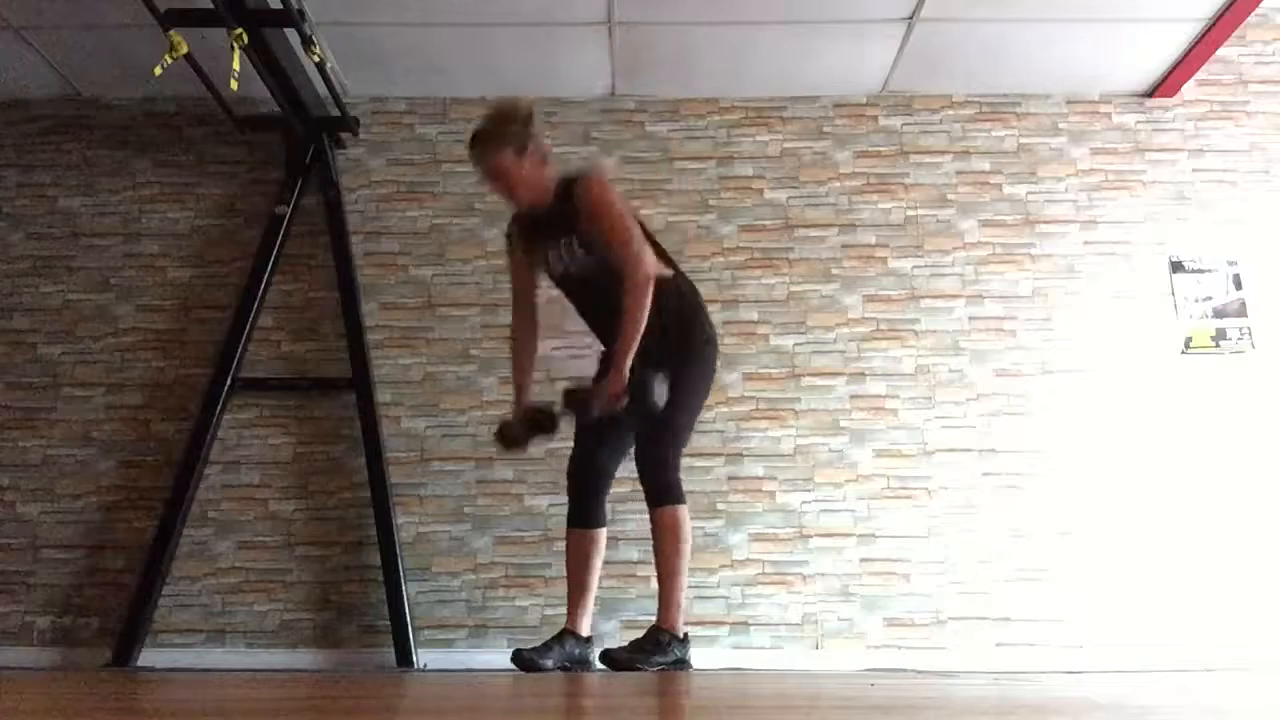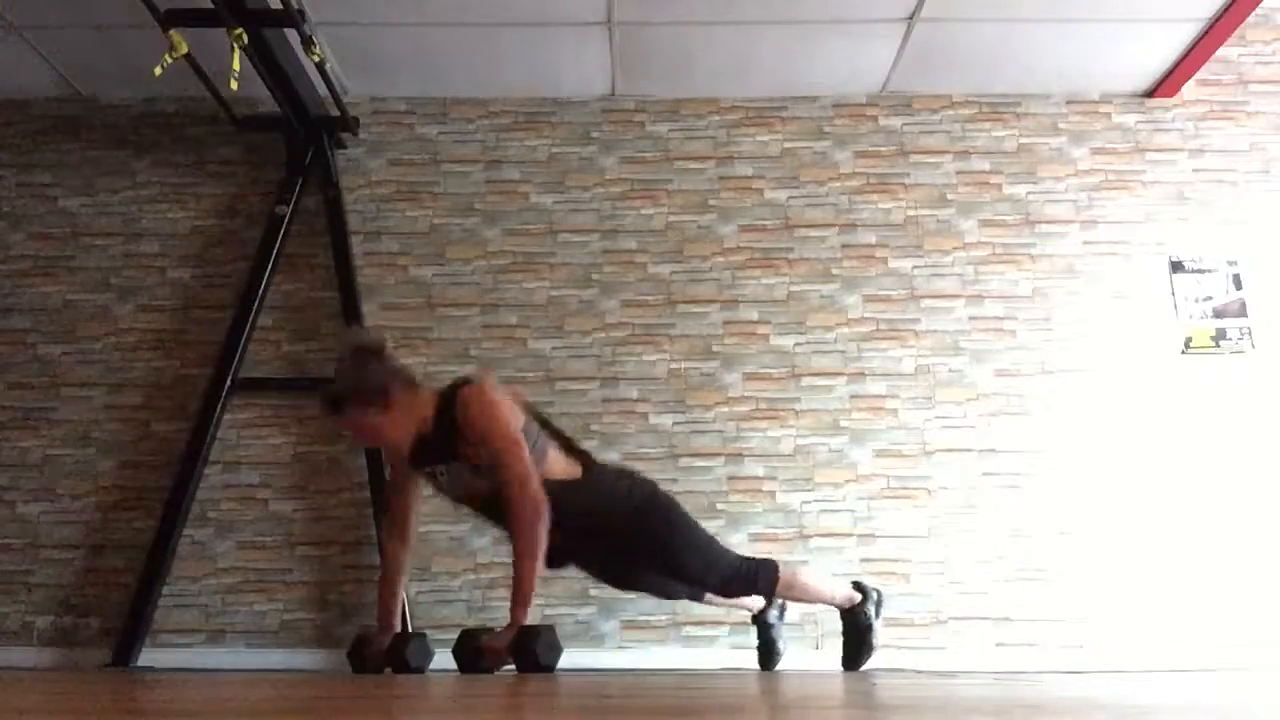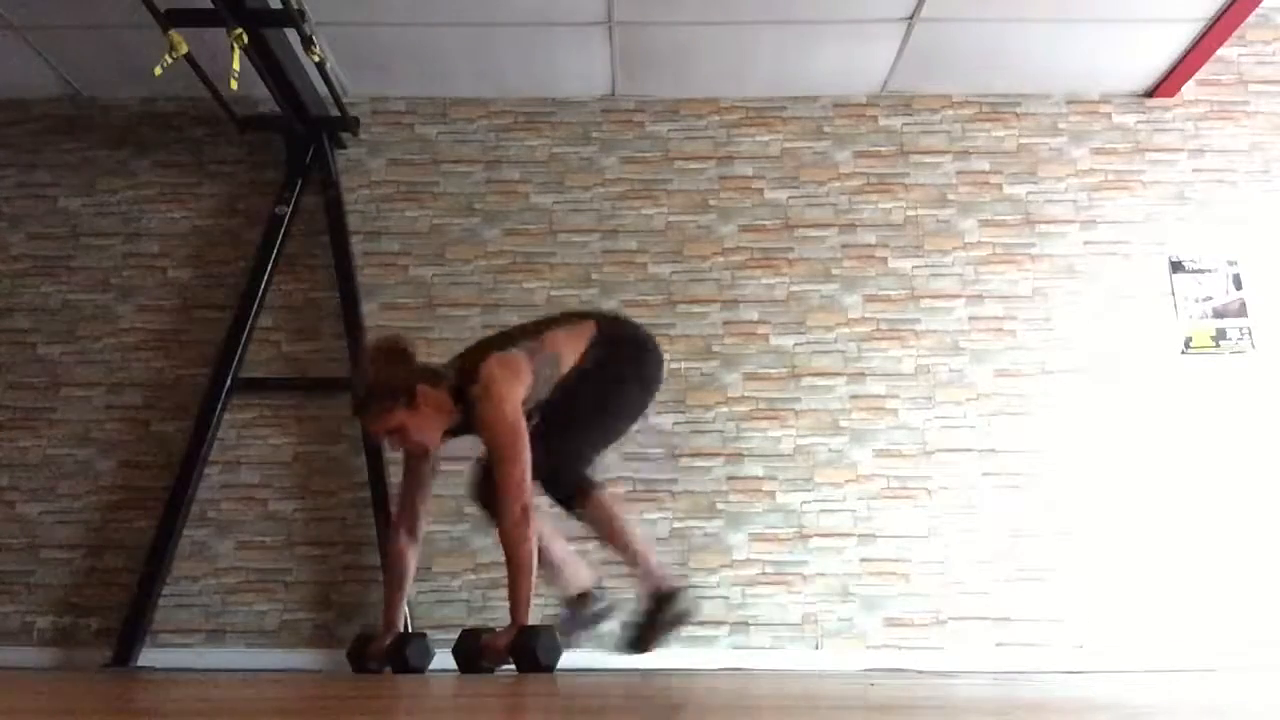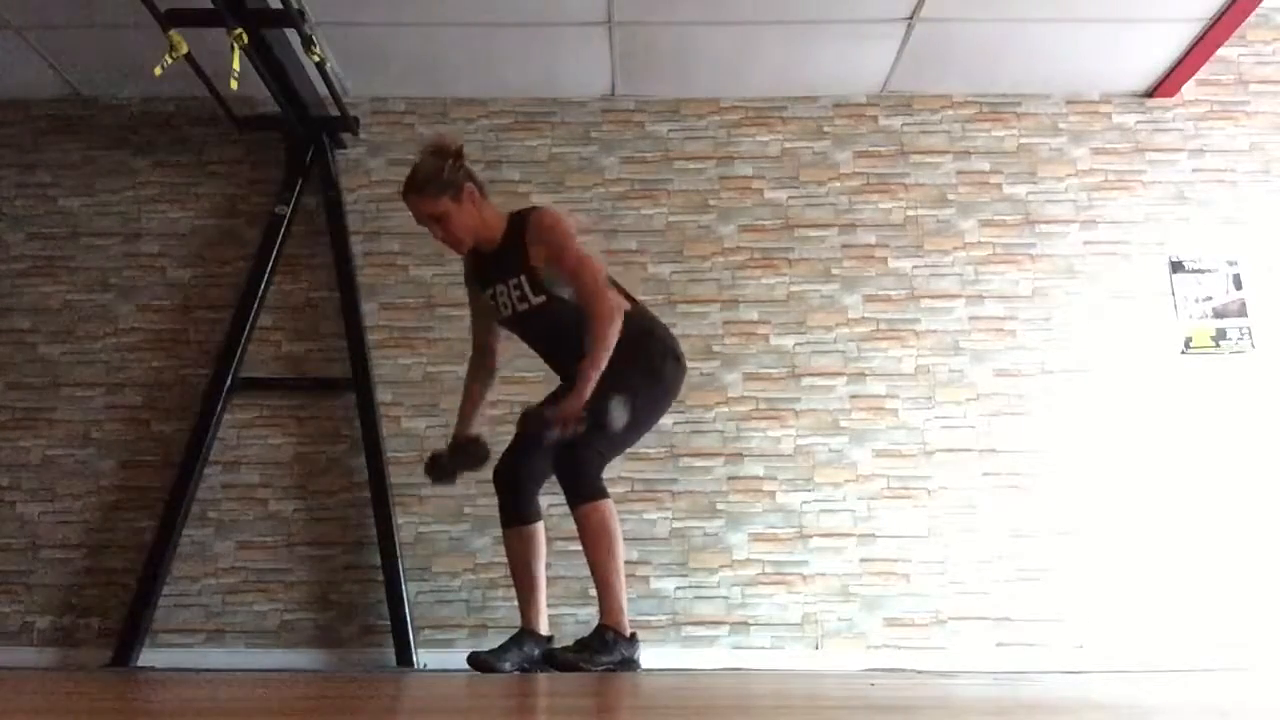
dt=1s
person 1, frame 1
left shoulder: (591, 194)
right shoulder: (523, 228)
left elbow: (639, 272)
right elbow: (523, 319)
left wrist: (622, 368)
right wrist: (522, 400)
left hip: (678, 336)
right hip: (624, 355)
left knee: (656, 461)
right knee: (586, 474)
left ankle: (672, 637)
right ankle: (577, 636)
person 1, frame 2
left shoulder: (477, 403)
right shoulder: (406, 438)
left elbow: (531, 510)
right elbow: (397, 534)
left wrist: (517, 624)
right wrist: (386, 629)
left hip: (618, 508)
right hip: (577, 534)
left knee: (728, 577)
right knee: (679, 587)
left ankle: (856, 600)
right ankle: (764, 612)
person 1, frame 3
left shoulder: (492, 389)
right shoulder: (431, 413)
left elbow: (520, 508)
right elbow: (407, 527)
left wrist: (520, 624)
right wrist: (392, 627)
left hip: (628, 362)
right hip: (563, 387)
left knee: (552, 468)
right knee: (493, 488)
left ankle: (662, 588)
right ankle: (583, 593)
person 1, frame 4
left shoulder: (542, 229)
right shoulder: (477, 268)
left elbow: (607, 307)
right elbow: (484, 357)
left wrist: (580, 396)
right wrist: (462, 430)
left hip: (645, 361)
right hip: (589, 377)
left knee: (575, 458)
right knee: (514, 474)
left ankle: (617, 635)
right ankle: (535, 635)
